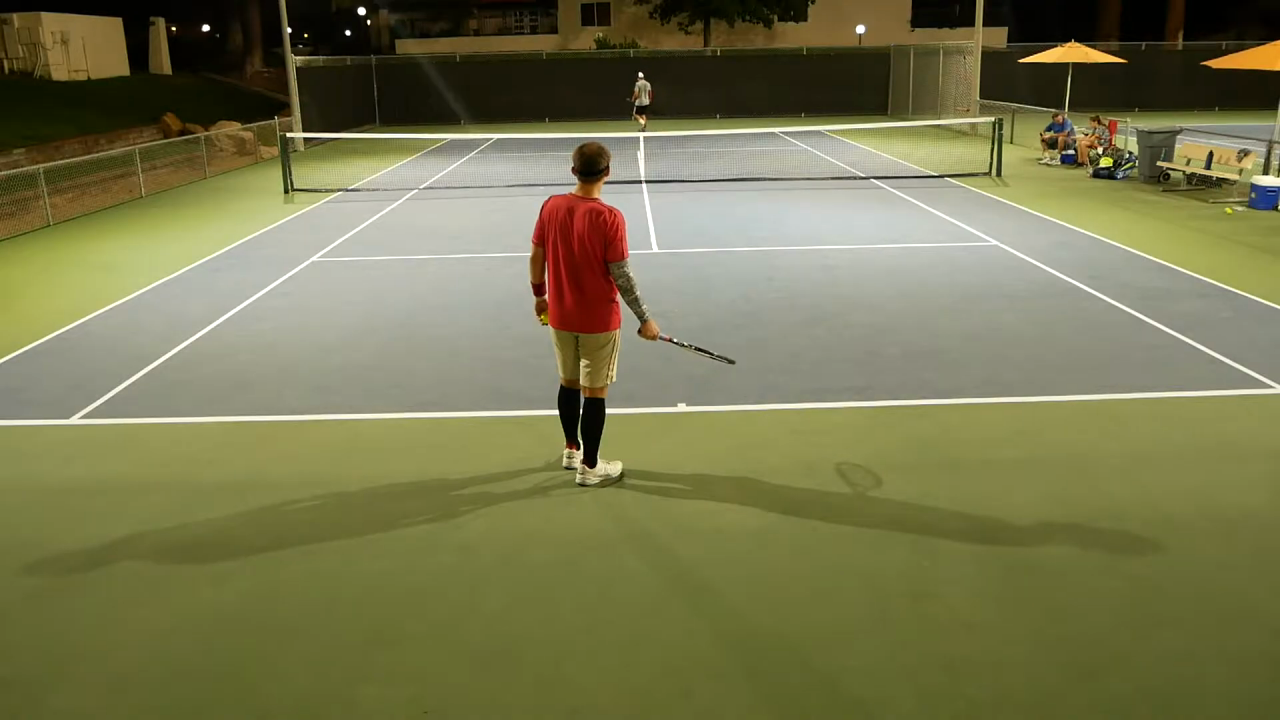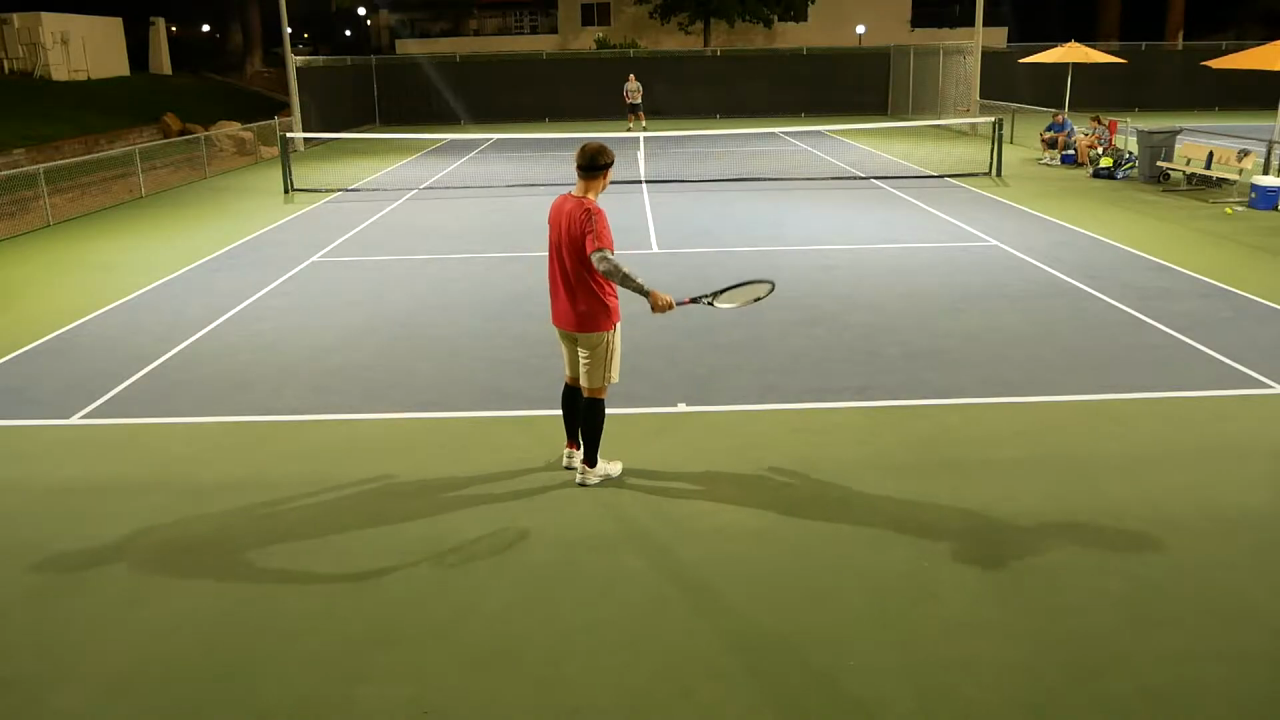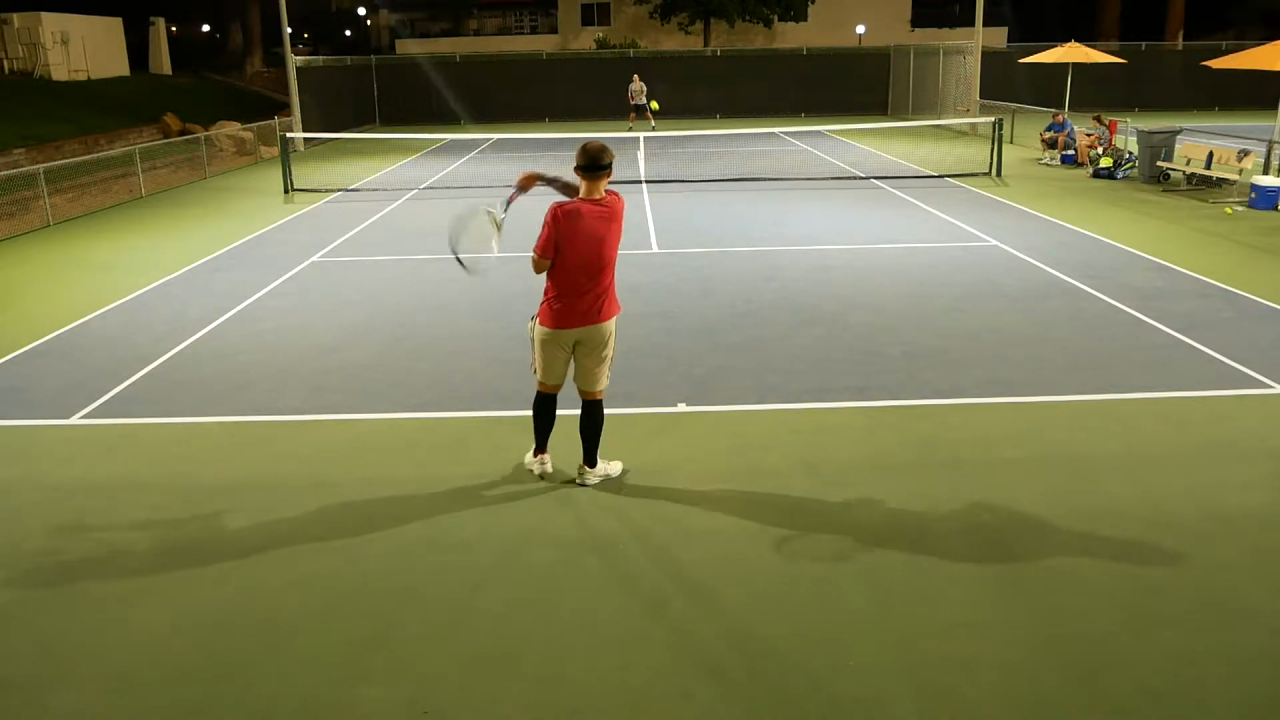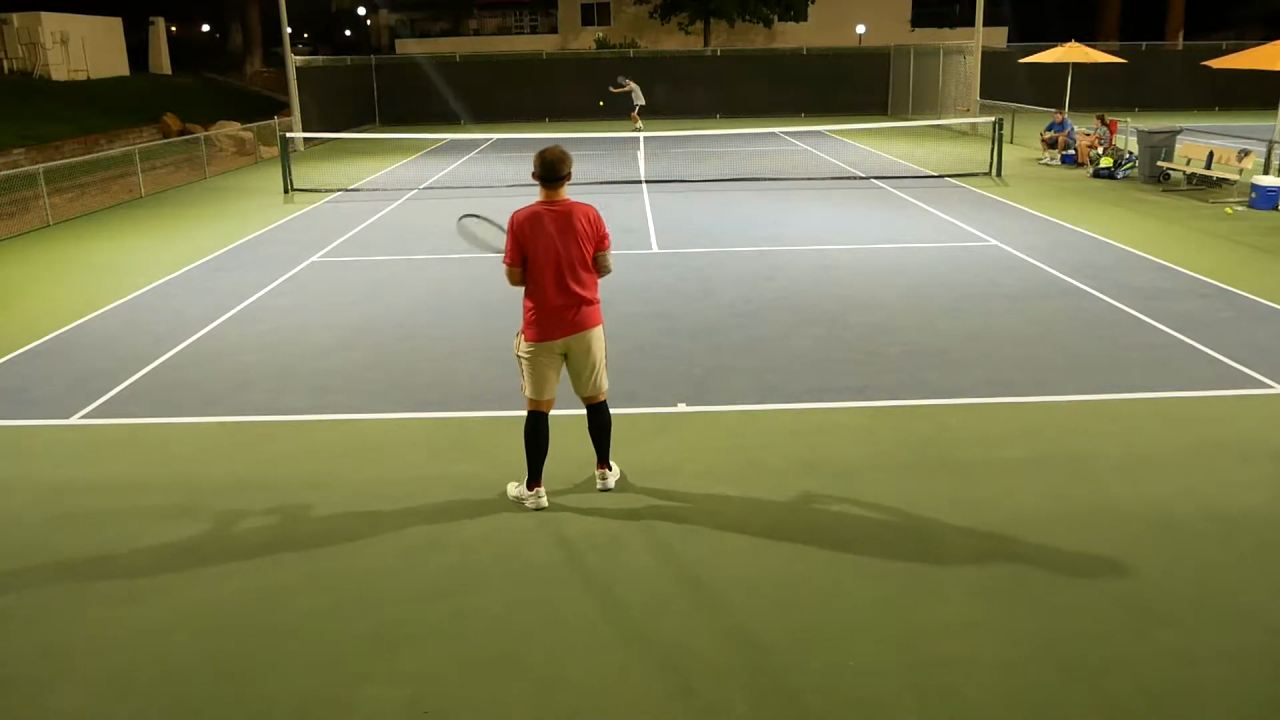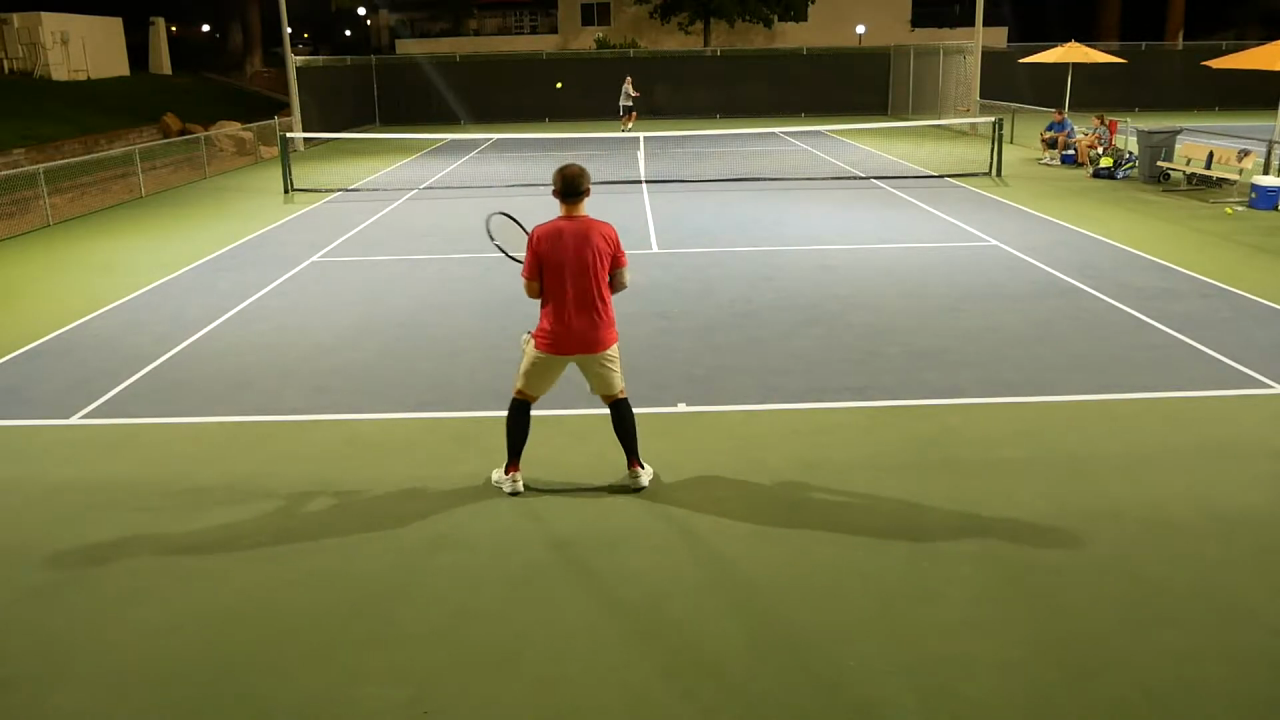
dt=1s
person 1, frame 1
left shoulder: (551, 207)
right shoulder: (609, 217)
left elbow: (536, 257)
right elbow: (621, 276)
left wrist: (539, 294)
right wrist: (645, 319)
left hip: (560, 317)
right hip: (599, 321)
left knee: (568, 383)
right knee: (595, 392)
left ankle: (571, 449)
right ankle: (589, 466)
person 1, frame 2
left shoulder: (559, 204)
right shoulder: (591, 213)
right elbow: (602, 261)
right wrist: (649, 293)
left hip: (564, 315)
right hip: (595, 318)
left knee: (573, 381)
right knee: (594, 391)
left ankle: (572, 449)
right ankle: (589, 466)
person 1, frame 3
left shoulder: (559, 213)
right shoulder: (616, 206)
left elbow: (539, 266)
right wrist: (542, 177)
left hip: (556, 318)
right hip: (598, 319)
left knee: (546, 389)
right knee: (593, 395)
left ankle: (541, 456)
right ankle: (590, 467)
person 1, frame 4
left shoulder: (521, 220)
right shoulder: (589, 215)
left elbow: (514, 277)
right elbow: (605, 267)
left hip: (541, 330)
right hip: (586, 324)
left knee: (538, 407)
right knee: (595, 399)
left ankle: (534, 488)
right ankle: (604, 469)
person 1, frame 5
left shoulder: (540, 235)
right shoulder: (607, 233)
left elbow: (532, 291)
right elbow: (621, 283)
left hip: (552, 339)
right hip: (599, 337)
left knee: (522, 396)
right knee: (616, 396)
left ankle: (512, 472)
right ankle: (636, 467)
